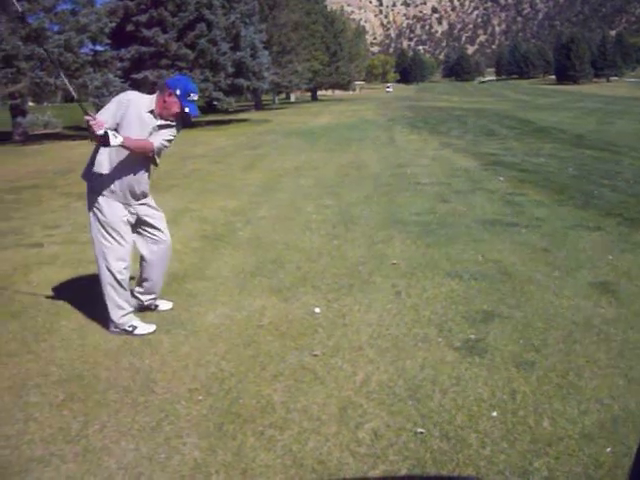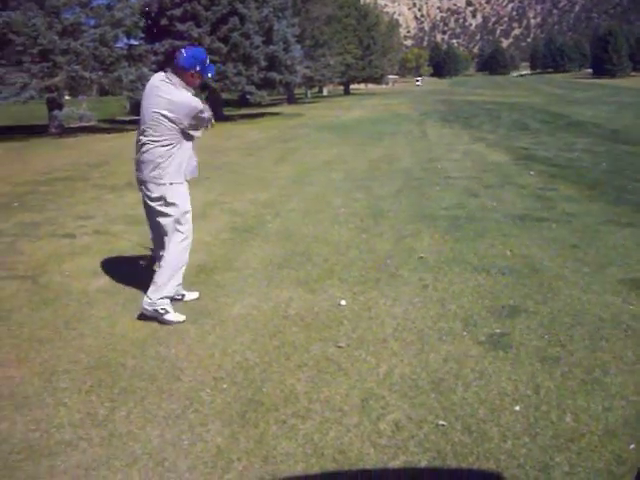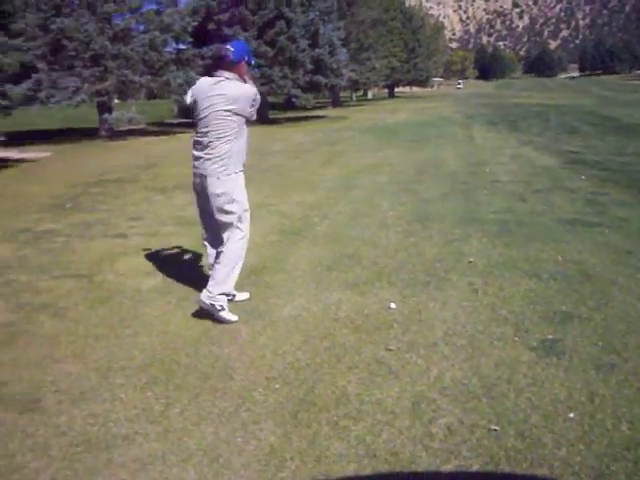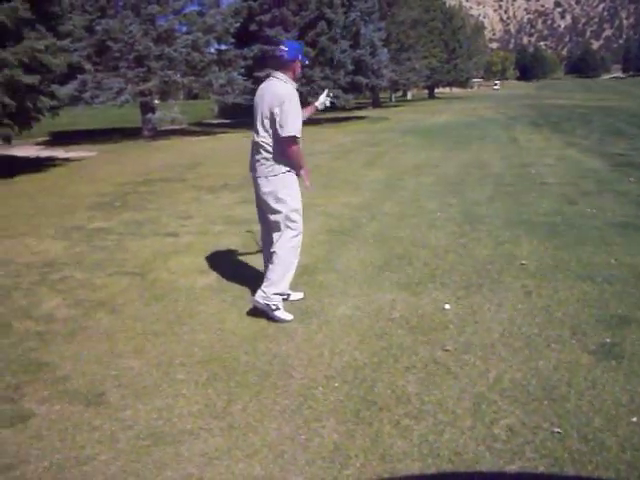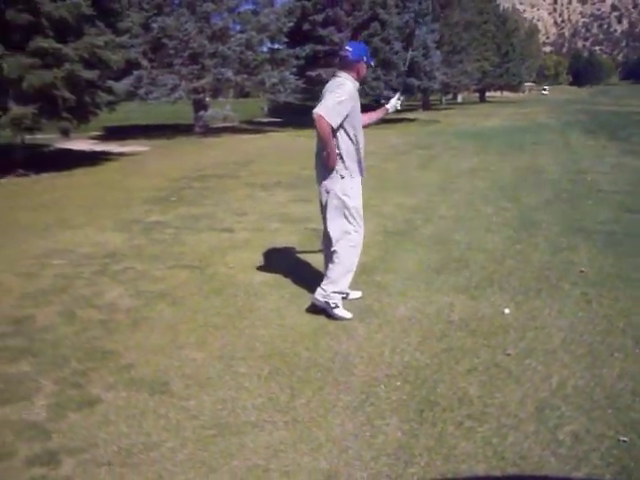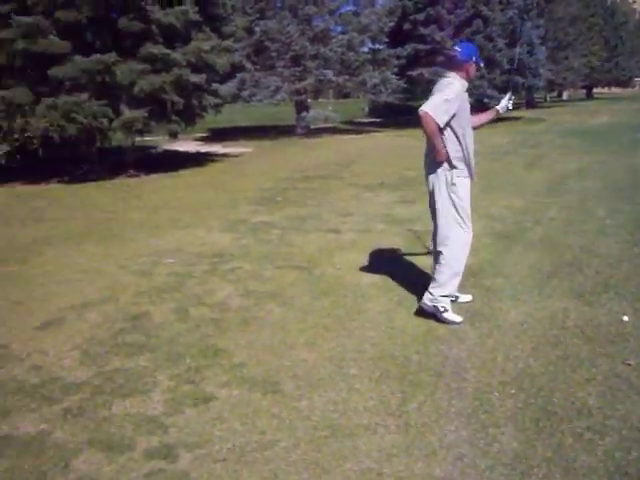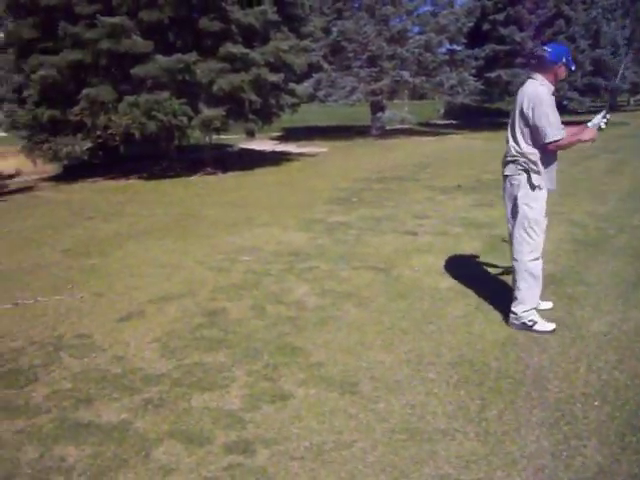
dt=0.5s
person 1, frame 1
left shoulder: (172, 126)
right shoulder: (129, 101)
left elbow: (149, 147)
right elbow: (96, 128)
left wrist: (113, 137)
right wrist: (100, 132)
left hip: (138, 194)
right hip: (106, 191)
left knee: (159, 242)
right knee: (117, 256)
left ankle: (144, 297)
right ankle: (121, 318)
person 1, frame 2
left shoulder: (157, 80)
right shoulder: (189, 104)
right elbow: (206, 120)
left wrist: (199, 115)
right wrist: (206, 115)
left hip: (152, 172)
right hip: (165, 177)
left knee: (167, 231)
right knee: (179, 235)
left ankle: (170, 288)
right ankle: (155, 301)
person 1, frame 3
left shoulder: (201, 85)
right shoulder: (246, 91)
left wrist: (220, 69)
right wrist: (242, 79)
left hip: (201, 171)
right hip: (225, 173)
left knee: (214, 233)
right knee: (236, 232)
left ankle: (221, 288)
right ankle: (214, 295)
person 1, frame 4
left shoulder: (266, 87)
right shoulder: (287, 92)
right elbow: (290, 137)
left wrist: (316, 105)
right wrist: (302, 169)
left hip: (262, 170)
right hip: (278, 172)
left knee: (273, 232)
right knee: (289, 232)
left ankle: (276, 287)
right ankle: (269, 296)
person 1, frame 5
left shoulder: (339, 85)
right shoulder: (345, 88)
left elbow: (356, 120)
right elbow: (320, 116)
left wrist: (386, 110)
right wrist: (331, 151)
left hip: (340, 172)
right hip: (341, 173)
left knee: (337, 230)
right knee: (349, 232)
left ankle: (335, 286)
right ankle: (328, 293)
person 1, frame 6
left shoulder: (451, 87)
right shoulder: (453, 88)
left elbow: (467, 122)
right elbow: (425, 113)
left wrist: (498, 110)
right wrist: (439, 147)
left hip: (450, 172)
right hip: (450, 172)
left knee: (447, 232)
right knee: (458, 234)
left ankle: (444, 289)
right ankle: (437, 297)
person 1, frame 7
left shoulder: (535, 89)
right shoulder: (539, 94)
left elbow: (551, 131)
right elbow: (554, 142)
left wrist: (587, 125)
right wrist: (583, 136)
left hip: (528, 178)
right hip: (527, 179)
left knee: (529, 243)
right knee: (528, 246)
left ankle: (526, 298)
right ankle: (523, 313)
